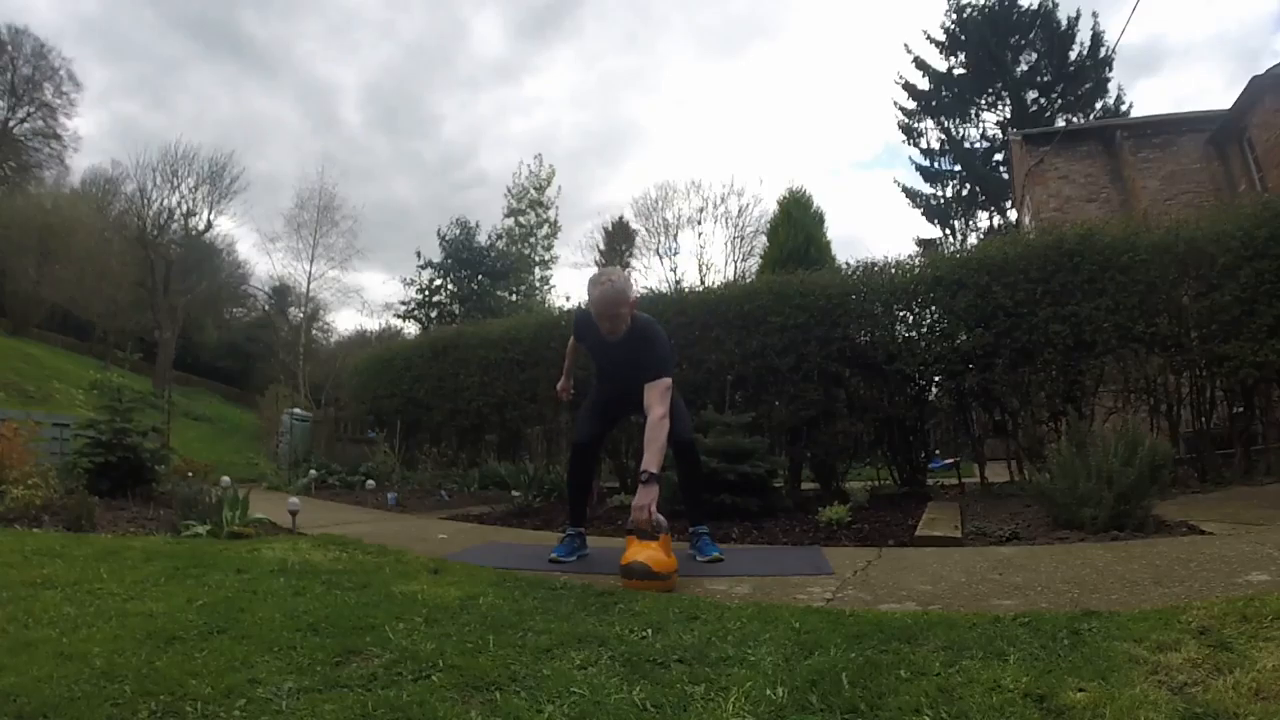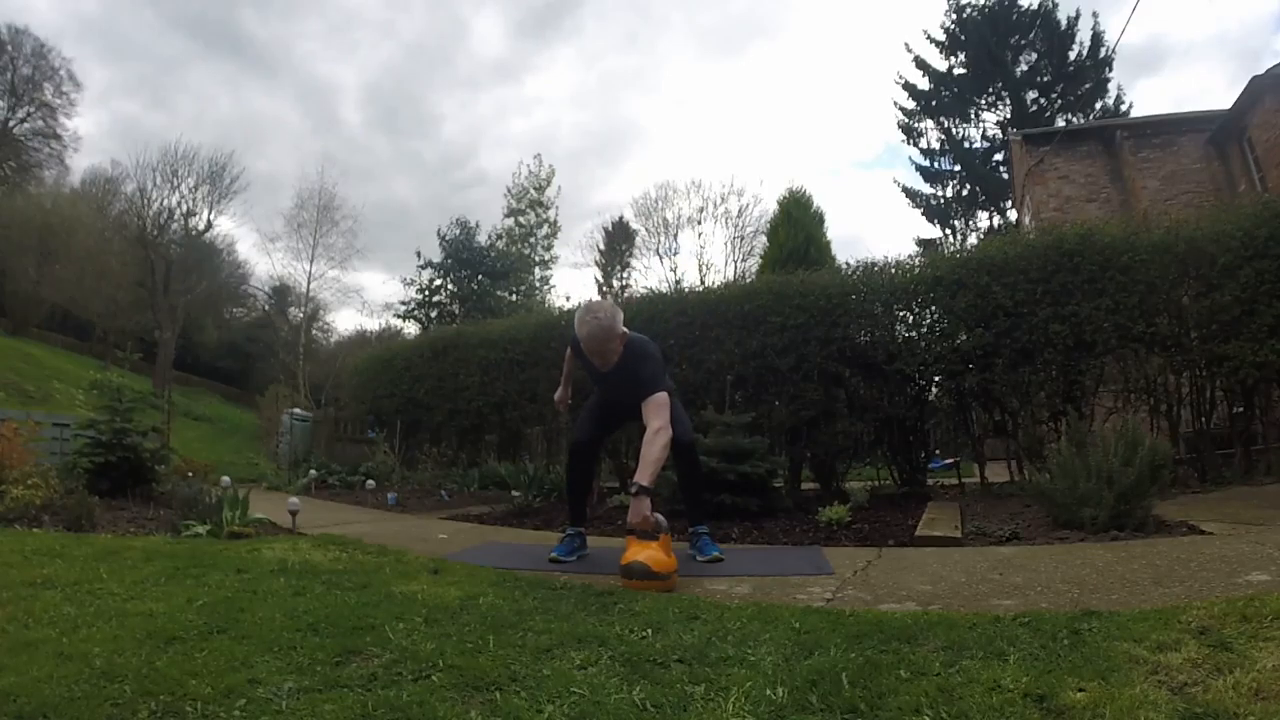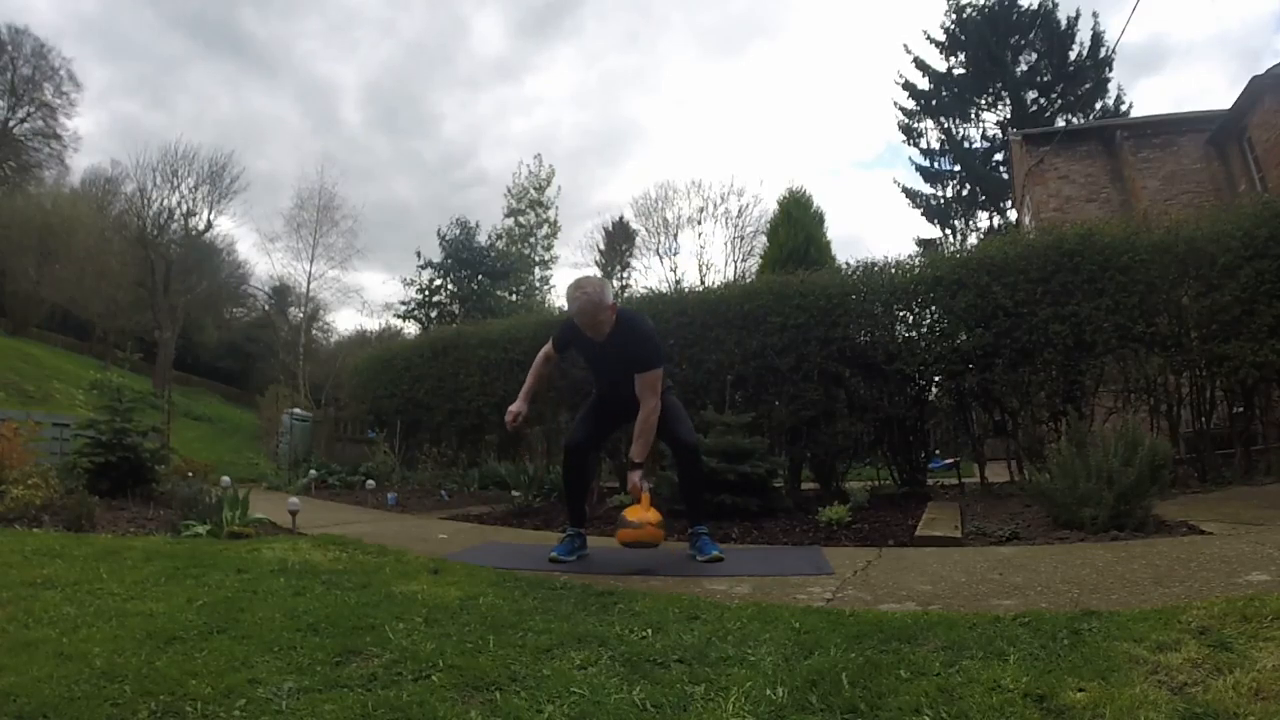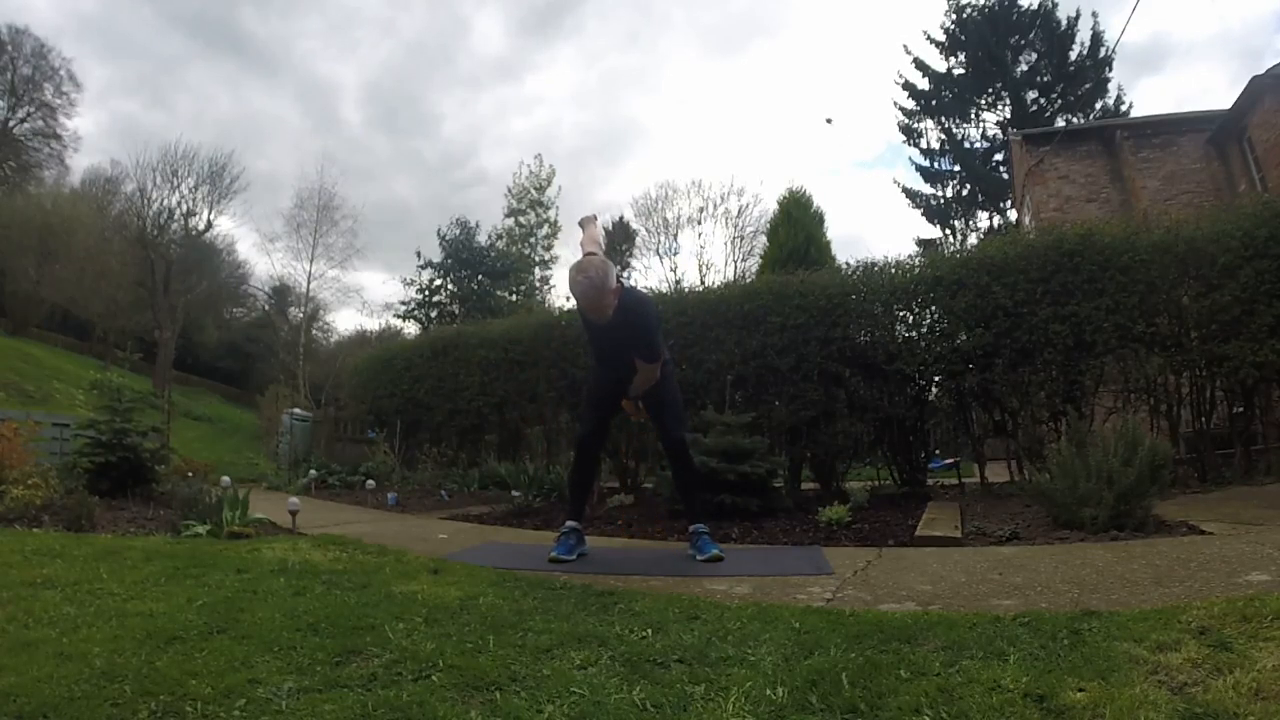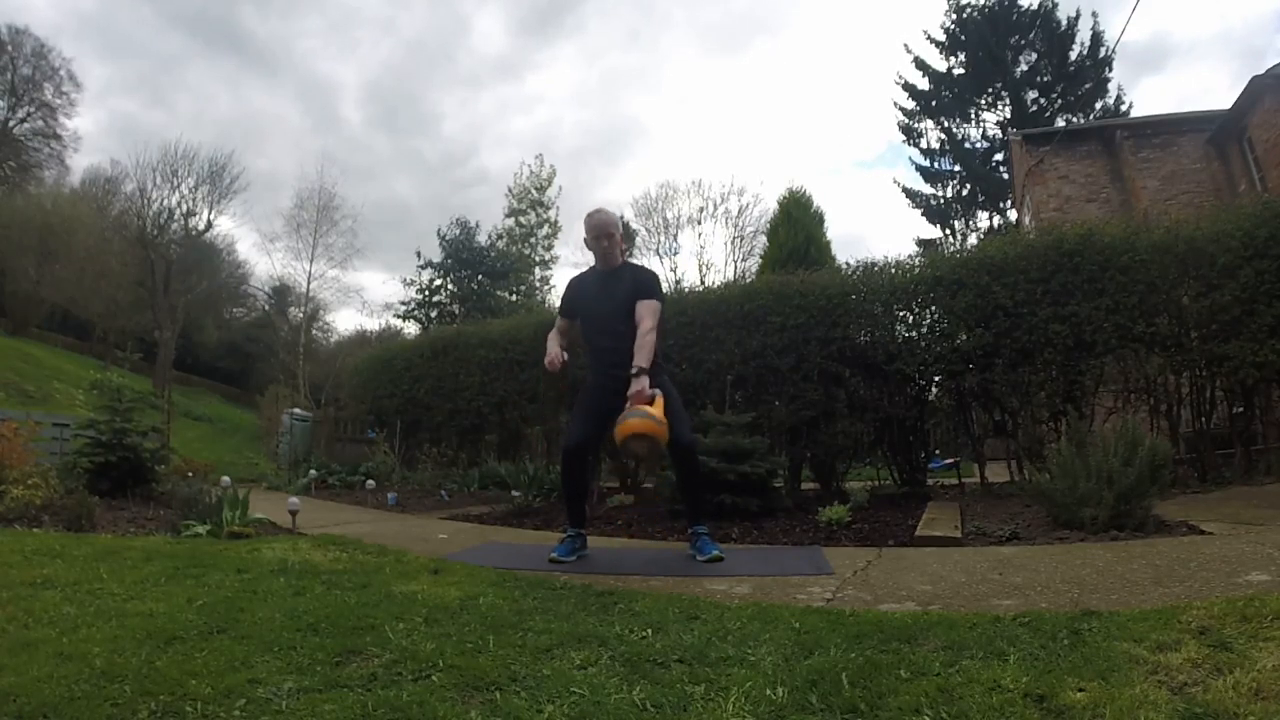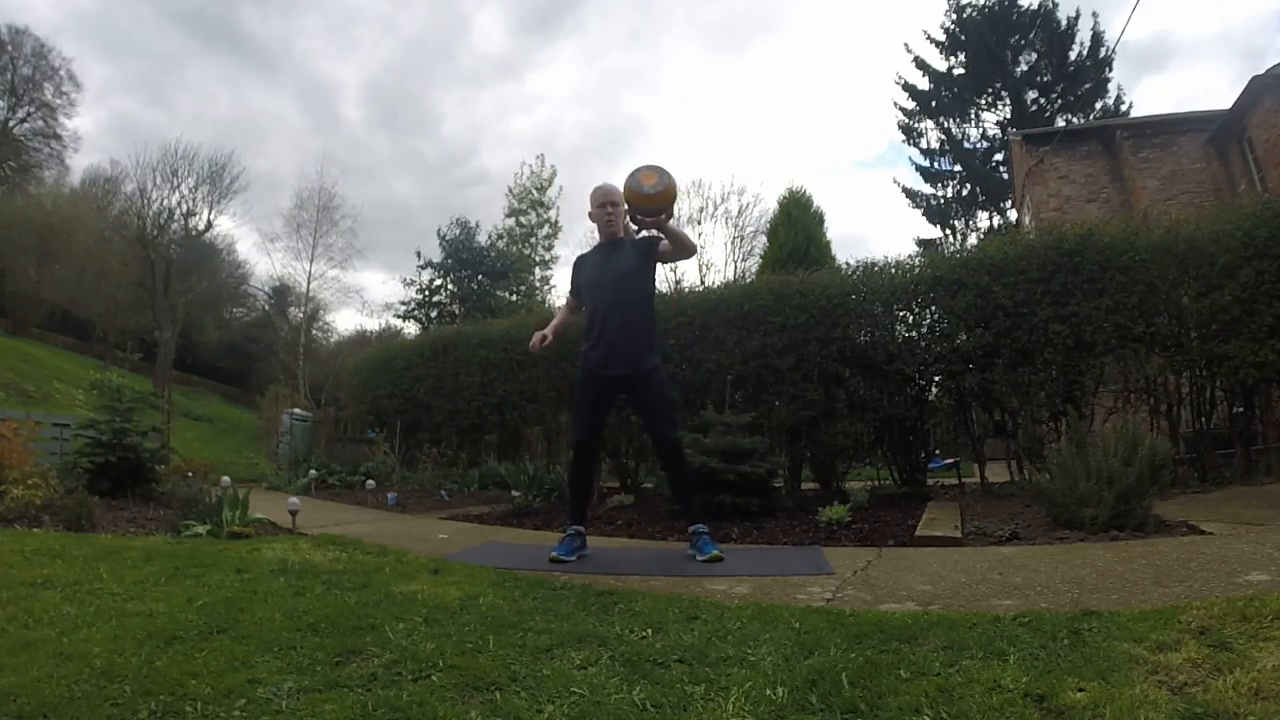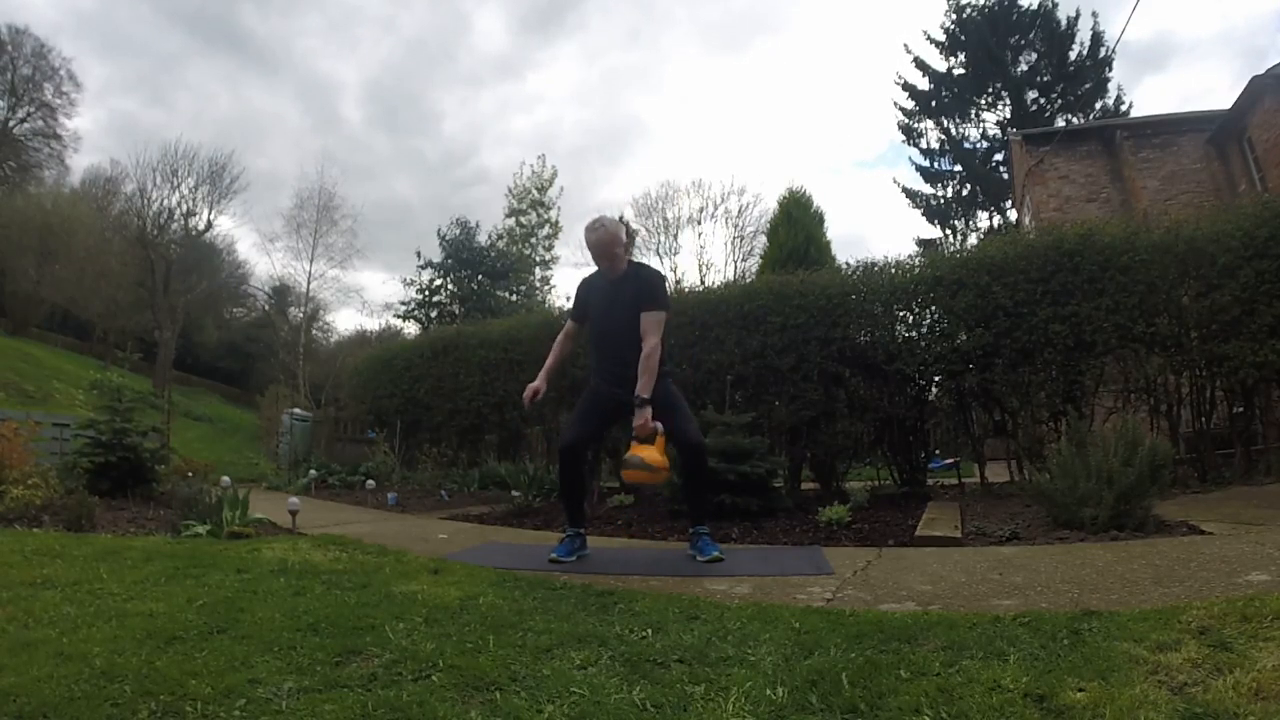
dt=0.5s
person 1, frame 1
left shoulder: (652, 337)
right shoulder: (585, 321)
left elbow: (658, 414)
left wrist: (647, 480)
right wrist: (566, 377)
left hip: (652, 390)
right hip: (608, 389)
left knee: (684, 442)
right knee: (582, 444)
left ankle: (699, 533)
right ankle: (575, 534)
person 1, frame 2
left shoulder: (645, 355)
right shoulder: (583, 343)
left elbow: (659, 428)
left wrist: (640, 491)
right wrist: (564, 387)
left hip: (652, 400)
right hip: (609, 398)
left knee: (684, 442)
right knee: (580, 444)
left ankle: (699, 532)
right ankle: (575, 533)
person 1, frame 3
left shoulder: (639, 330)
right shoulder: (573, 328)
left elbow: (649, 402)
right elbow: (546, 355)
left wrist: (636, 465)
right wrist: (522, 399)
left hip: (653, 394)
right hip: (608, 397)
left knee: (687, 445)
right knee: (575, 446)
left ankle: (698, 532)
right ankle: (575, 533)
person 1, frame 4
left shoulder: (641, 312)
right shoulder: (587, 283)
left elbow: (649, 373)
right elbow: (592, 247)
left wrist: (633, 396)
right wrist: (589, 225)
left hip: (649, 370)
right hip: (606, 373)
left knee: (675, 442)
right knee: (587, 442)
left ankle: (698, 531)
right ankle: (573, 530)
person 1, frame 5
left shoulder: (643, 279)
right shoulder: (578, 287)
left elbow: (647, 328)
right elbow: (559, 331)
left wrist: (641, 374)
right wrist: (553, 349)
left hip: (646, 379)
right hip: (600, 385)
left knee: (684, 444)
right knee: (573, 449)
left ankle: (698, 532)
right ankle: (576, 534)
person 1, frame 6
left shoulder: (643, 247)
right shoulder: (584, 263)
left elbow: (688, 250)
right elbow: (572, 305)
left wrist: (662, 224)
right wrist: (550, 329)
left hip: (641, 365)
right hip: (596, 368)
left knee: (668, 444)
right knee: (583, 446)
left ankle: (697, 530)
right ankle: (576, 532)
person 1, frame 7
left shoulder: (648, 279)
right shoulder: (588, 287)
left elbow: (652, 342)
right elbow: (568, 333)
left wrist: (645, 401)
right wrist: (543, 376)
left hip: (652, 385)
right hip: (604, 386)
left knee: (693, 445)
right knee: (569, 447)
left ankle: (699, 533)
right ankle: (575, 534)
